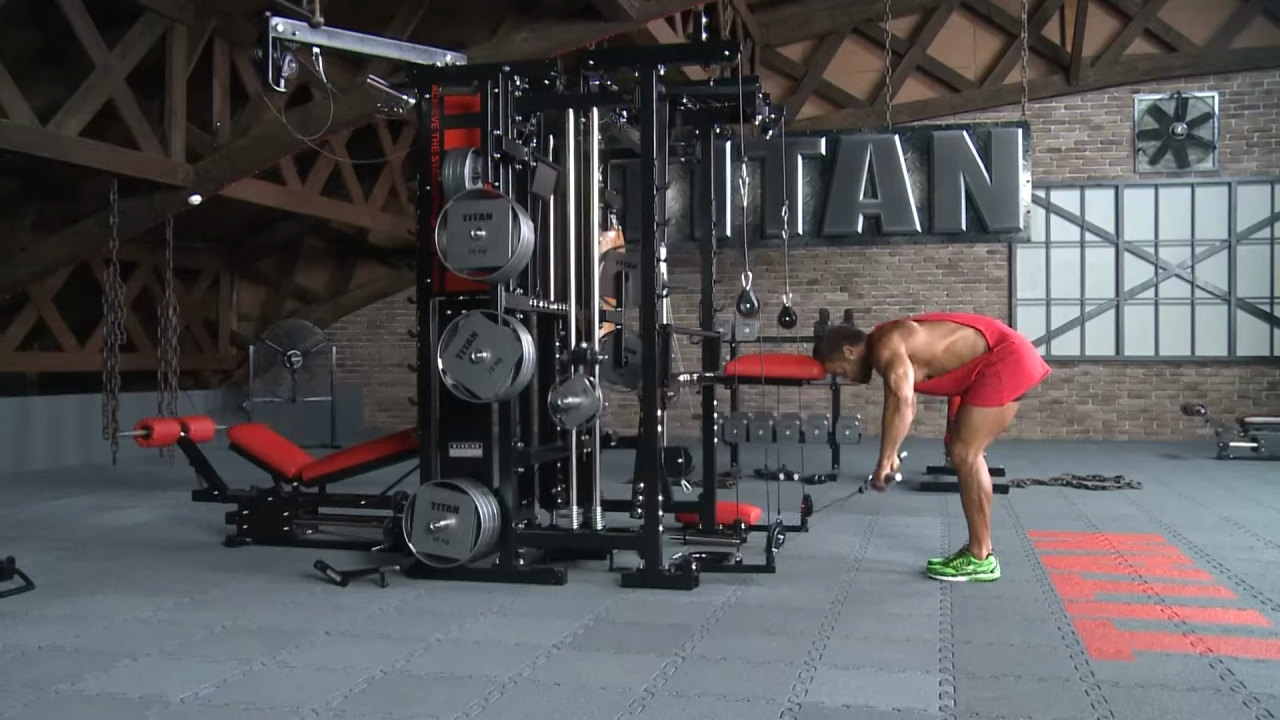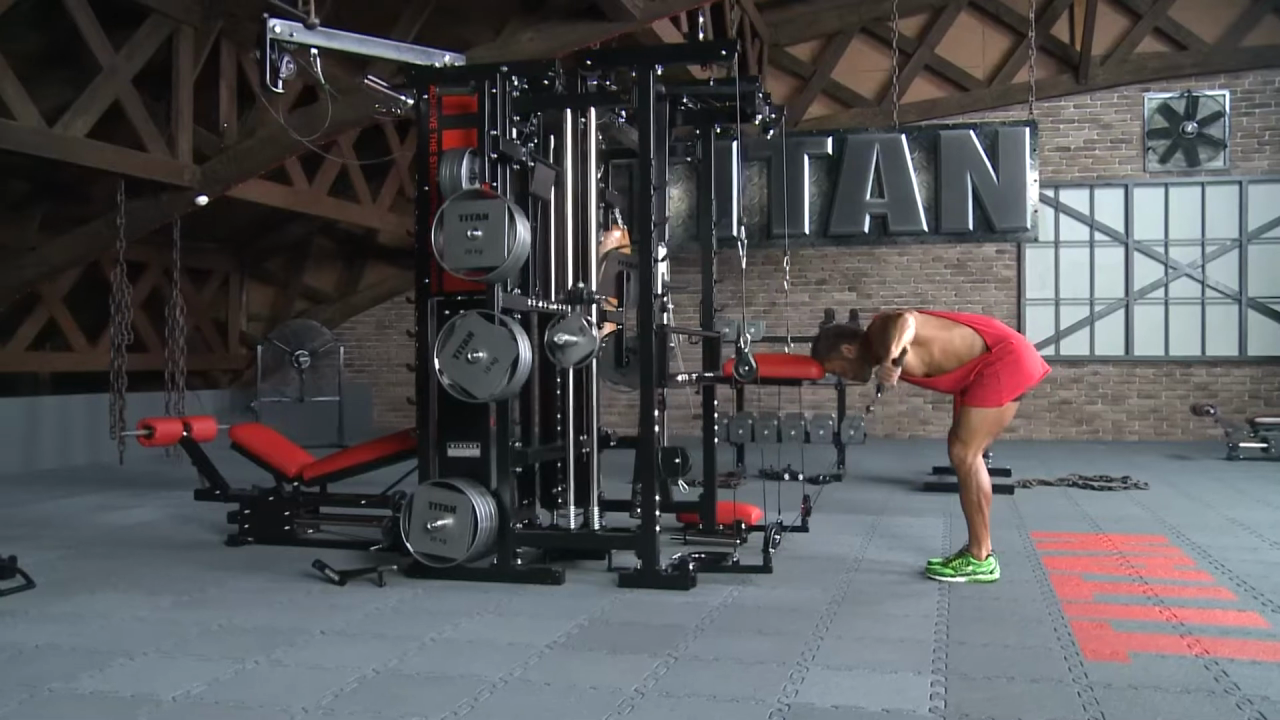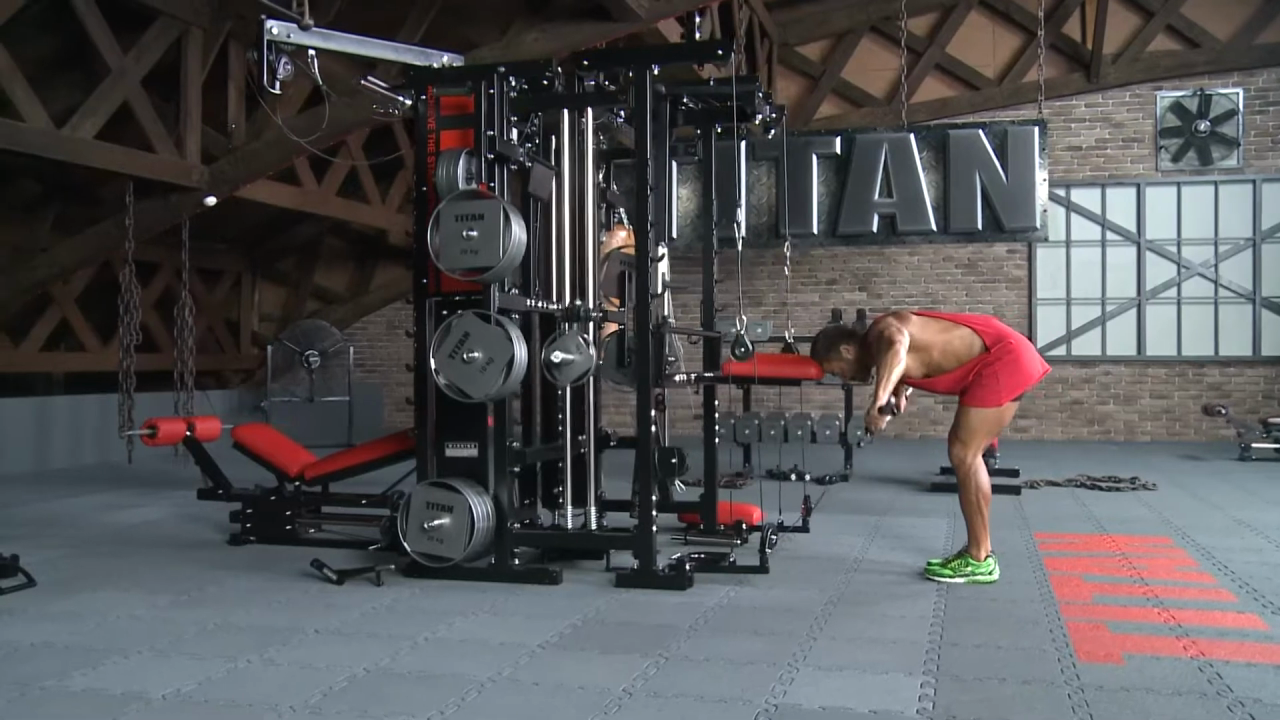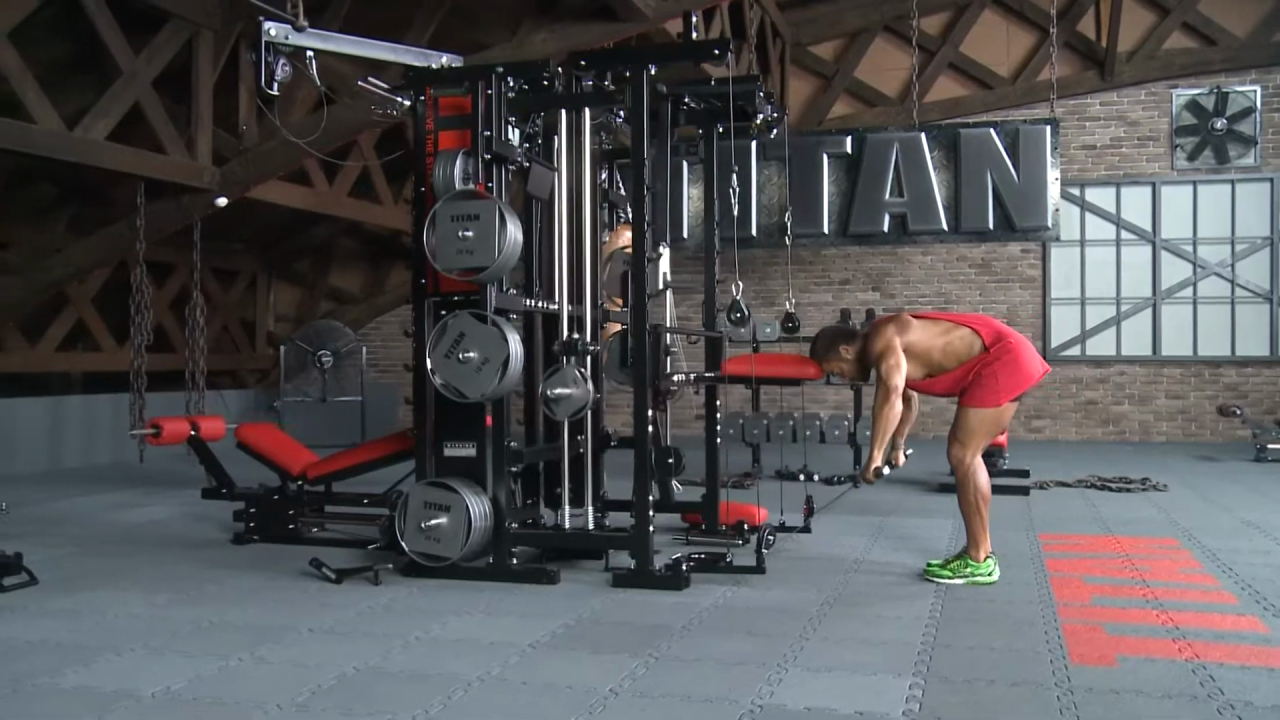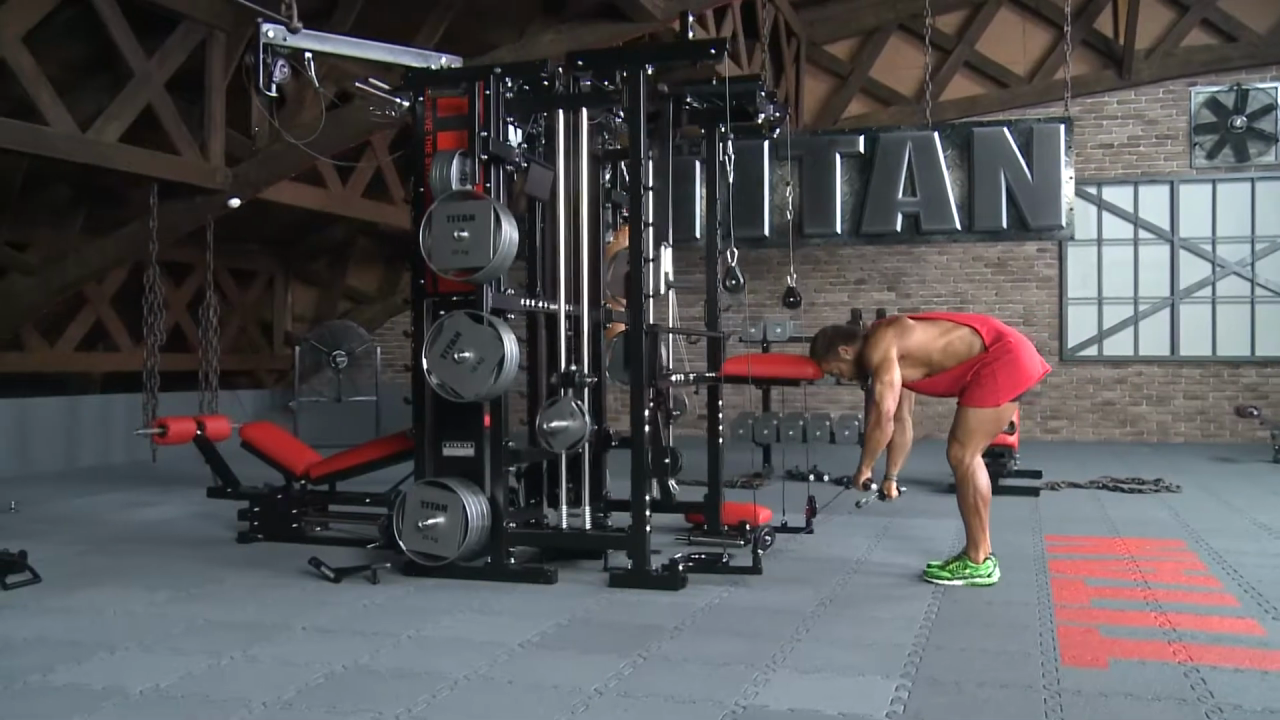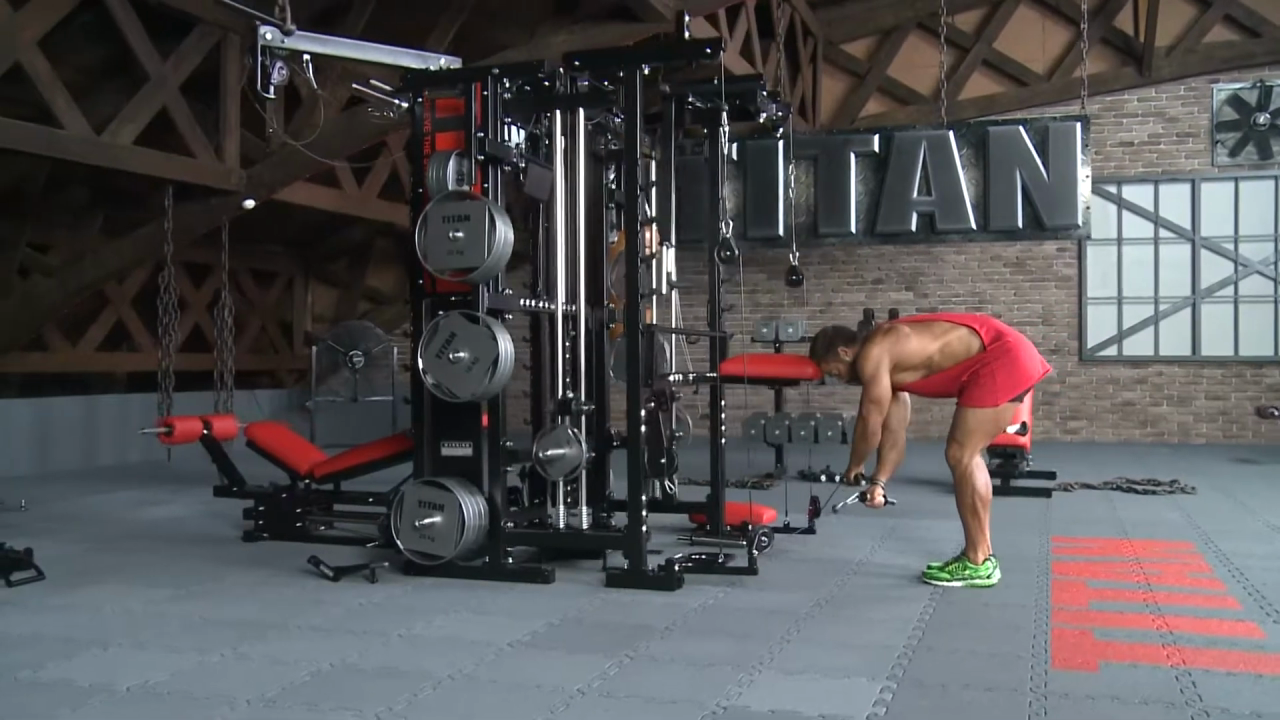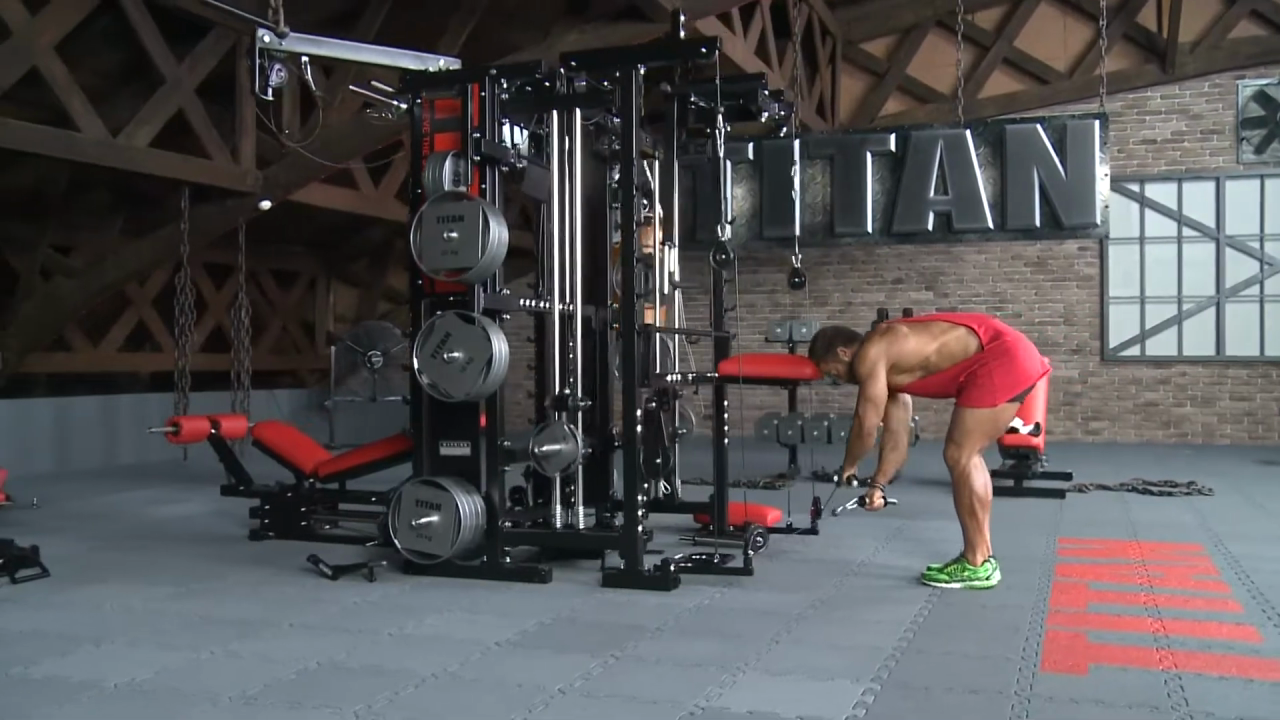
dt=0.4s
person 1, frame 1
left shoulder: (884, 347)
right shoulder: (889, 343)
left elbow: (901, 402)
right elbow: (903, 397)
left wrist: (884, 463)
right wrist: (893, 454)
left hip: (1005, 361)
right hip: (1005, 358)
left knee: (965, 455)
right knee: (966, 453)
left ankle: (981, 559)
right ankle: (979, 550)
person 1, frame 2
left shoulder: (880, 332)
right shoulder: (882, 339)
left elbow: (904, 321)
left wrist: (890, 358)
left hip: (1003, 360)
right hip: (1005, 357)
left knee: (964, 455)
right knee: (965, 453)
left ankle: (980, 560)
right ankle: (979, 550)
person 1, frame 3
left shoulder: (878, 337)
right shoulder: (883, 339)
left elbow: (896, 343)
left wrist: (878, 400)
right wrist: (899, 393)
left hip: (1002, 360)
right hip: (1004, 357)
left knee: (963, 455)
right knee: (966, 454)
left ankle: (979, 561)
right ankle: (979, 551)
person 1, frame 4
left shoulder: (879, 342)
right shoulder: (889, 345)
left elbow: (891, 394)
right elbow: (906, 398)
left wrist: (876, 455)
right wrist: (898, 446)
left hip: (1002, 360)
right hip: (1007, 356)
left knee: (962, 456)
right knee: (966, 455)
left ankle: (979, 562)
right ankle: (979, 552)
person 1, frame 5
left shoulder: (878, 347)
right shoulder: (892, 357)
left elbow: (882, 414)
right elbow: (900, 420)
left wrist: (864, 469)
right wrist: (891, 476)
left hip: (1002, 360)
right hip: (1006, 357)
left knee: (962, 456)
right knee: (966, 455)
left ankle: (979, 563)
right ankle: (979, 554)
person 1, frame 6
left shoulder: (873, 355)
right shoulder: (889, 363)
left elbow: (870, 425)
right elbow: (893, 431)
left wrist: (855, 467)
right wrist: (878, 483)
left hip: (1001, 359)
right hip: (1008, 355)
left knee: (961, 456)
right knee: (967, 455)
left ankle: (978, 564)
right ankle: (980, 555)
person 1, frame 7
left shoulder: (871, 354)
right shoulder: (887, 365)
left elbow: (866, 424)
right elbow: (896, 434)
left wrist: (848, 467)
right wrist: (878, 485)
left hip: (1001, 360)
right hip: (1009, 355)
left knee: (959, 457)
right knee: (967, 456)
left ankle: (977, 566)
right ankle: (981, 557)
